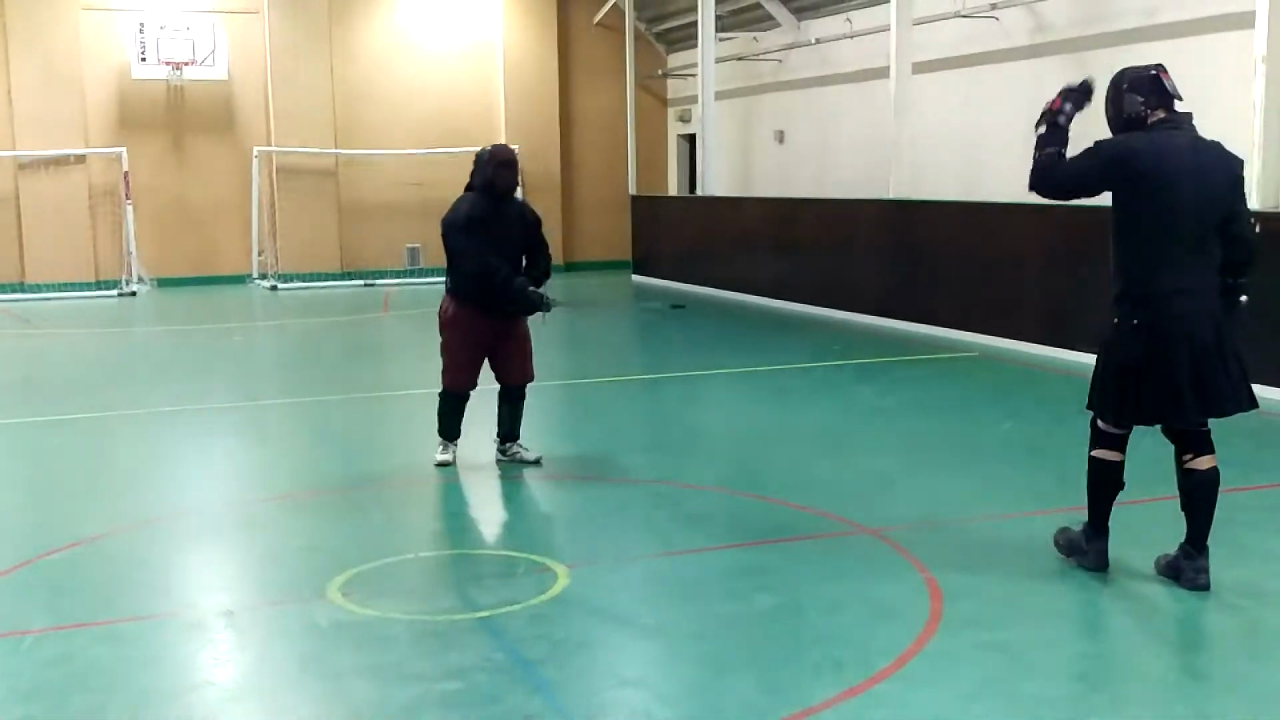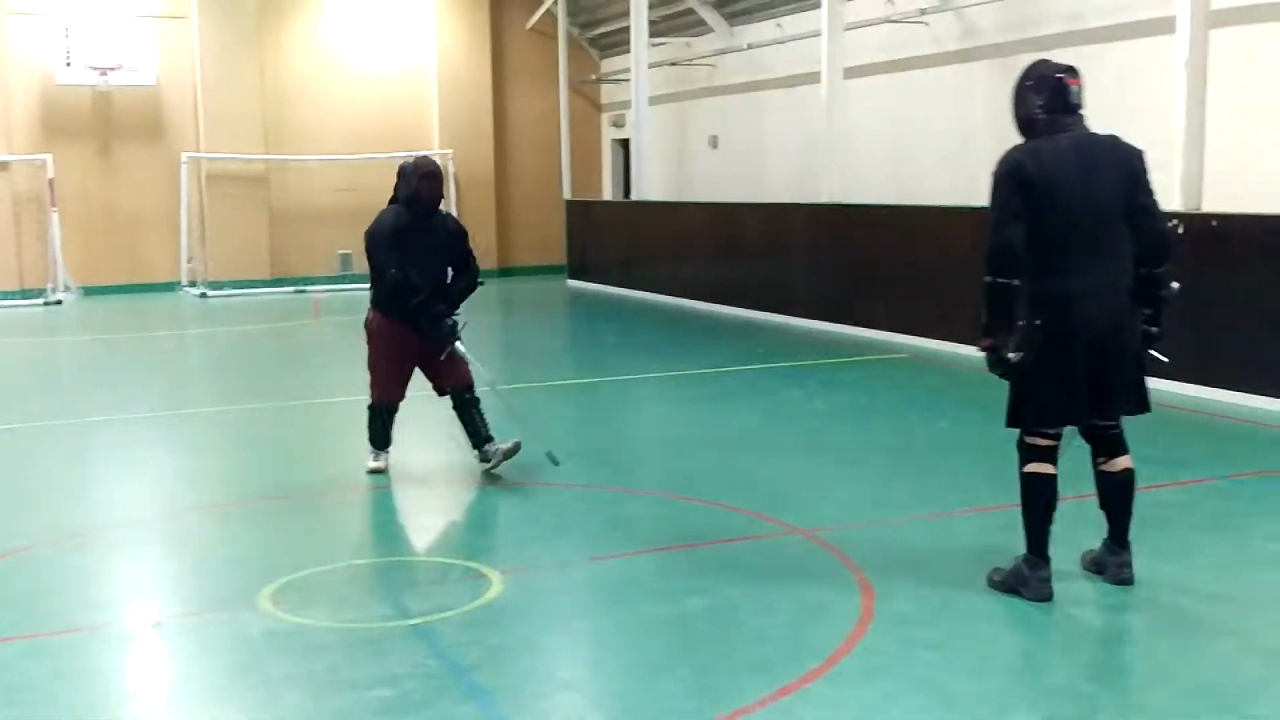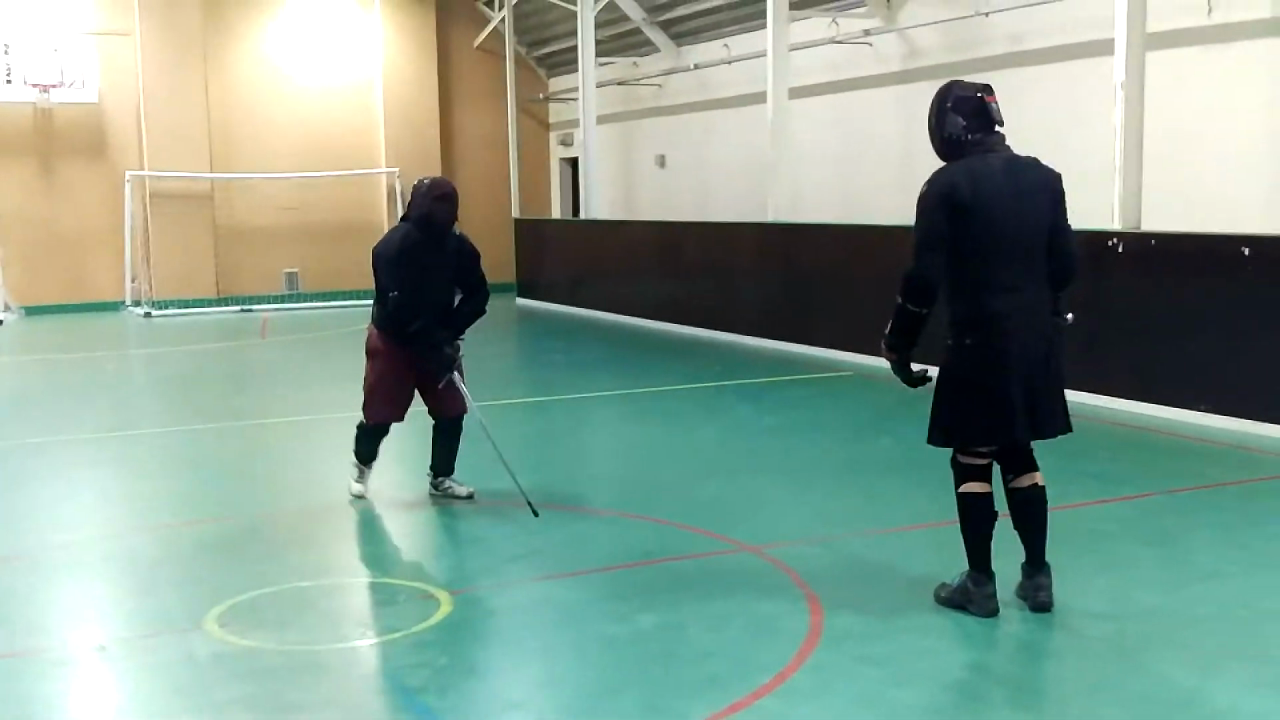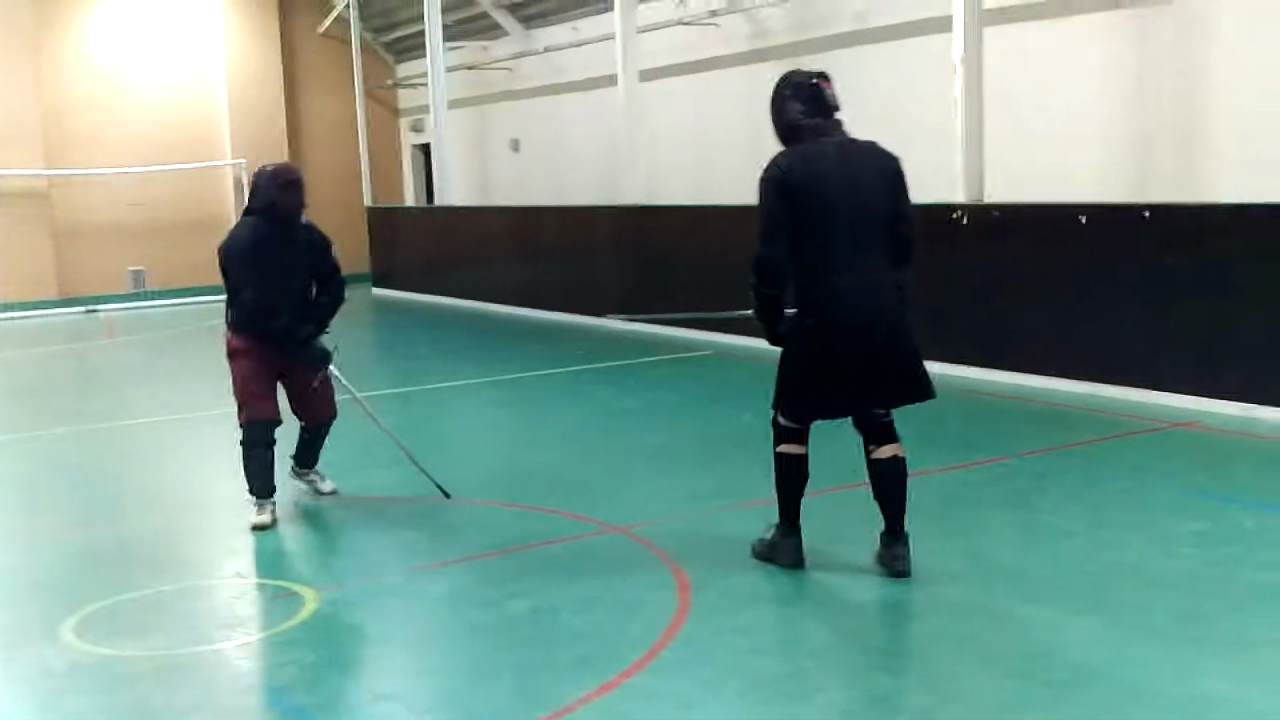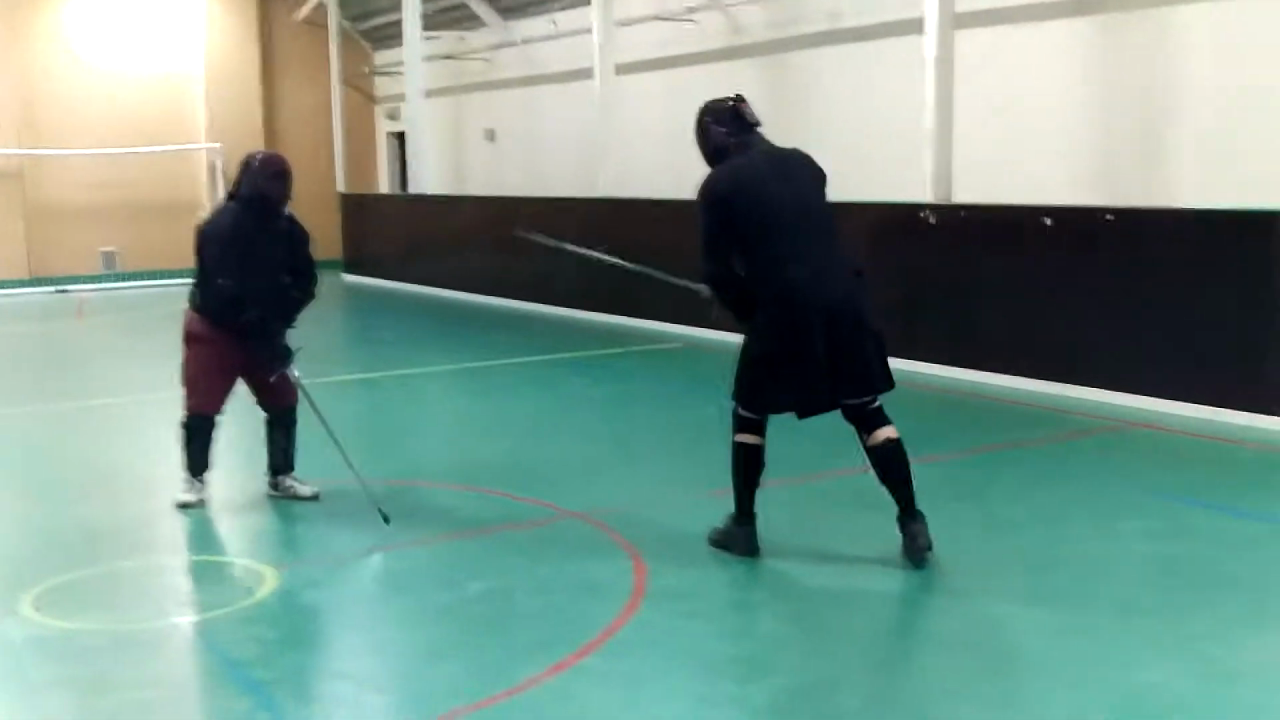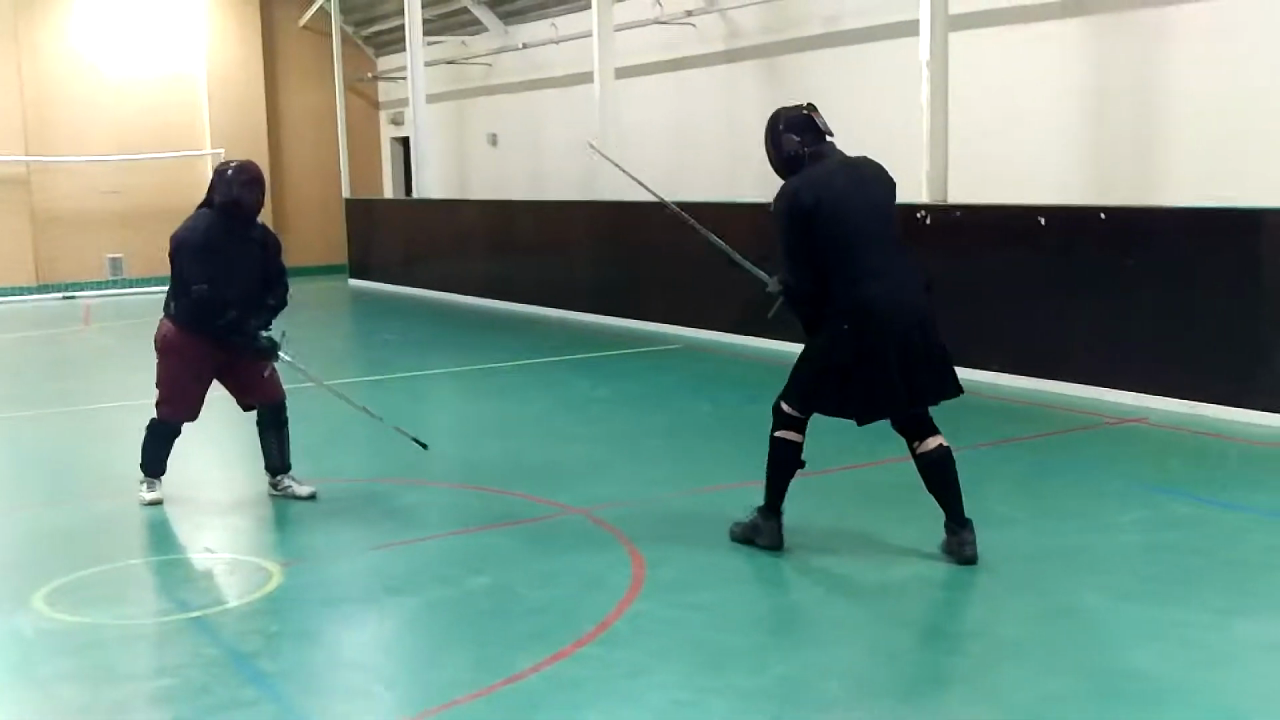
dt=0.5s
person 1, frame 1
left shoulder: (1130, 152)
right shoulder: (1223, 161)
left elbow: (1048, 181)
right elbow: (1240, 249)
left wrist: (1057, 116)
right wrist: (1220, 309)
left hip: (1146, 319)
right hip: (1203, 320)
left knee: (1110, 427)
right knee: (1193, 435)
left ankle: (1094, 539)
right ankle: (1194, 556)
person 1, frame 2
left shoulder: (1021, 163)
right shoulder: (1123, 156)
left elbow: (1005, 254)
right elbow: (1154, 243)
left wrist: (996, 333)
right wrist: (1149, 312)
left hip: (1055, 322)
right hip: (1114, 319)
left knee: (1038, 442)
right knee: (1107, 433)
left ankle: (1036, 566)
right ankle: (1117, 554)
person 1, frame 3
left shoulder: (948, 184)
right shoulder: (1042, 178)
left elbow: (925, 276)
right elbow: (1063, 265)
left wrist: (898, 343)
left hip: (980, 340)
right hip: (1035, 338)
left knee: (972, 462)
right knee: (1020, 456)
left ankle: (980, 583)
right ankle: (1037, 574)
person 1, frame 4
left shoulder: (786, 170)
right shoulder: (882, 160)
left elbow: (772, 257)
right elbow: (904, 243)
left wrist: (771, 318)
left hip: (824, 317)
right hip: (883, 313)
left knee: (790, 425)
right knee: (878, 426)
left ankle: (788, 537)
right ankle: (896, 543)
person 1, frame 5
left shoulder: (720, 185)
right shoulder: (803, 164)
left elbow: (719, 271)
left wrist: (751, 310)
left hip: (785, 310)
right hip: (840, 300)
left knee: (750, 415)
right knee: (866, 412)
left ankle: (743, 526)
right ankle: (913, 523)
person 1, frame 6
left shoulder: (796, 193)
right shoulder: (873, 172)
left elbow: (801, 281)
left wrist: (818, 327)
left hip: (858, 320)
right hip: (909, 311)
left knee: (791, 411)
right knee: (916, 421)
left ankle: (768, 519)
right ankle: (958, 530)
person 2, frame 1
left shoulder: (521, 212)
right shoulder: (463, 214)
left elbow: (539, 256)
right elbow: (477, 265)
left wrist: (529, 287)
right wrist: (519, 289)
left hip: (509, 311)
right hip: (466, 309)
left knee: (516, 381)
right knee: (457, 383)
left ankle: (508, 443)
right ankle: (447, 442)
person 2, frame 2
left shoulder: (447, 224)
right shoulder: (387, 227)
left elbow: (467, 272)
right elbow: (394, 281)
left wrist: (445, 308)
right wrist: (431, 314)
left hip: (435, 321)
right hip: (392, 322)
left knee: (462, 385)
right knee: (386, 394)
left ankle: (486, 448)
right ankle: (378, 449)
person 2, frame 3
left shoulder: (459, 246)
right shoulder: (394, 245)
left elbow: (476, 296)
right elbow: (394, 303)
left wrist: (449, 334)
right wrist: (429, 342)
left hip: (438, 341)
right hip: (393, 341)
left knee: (452, 412)
right knee: (379, 414)
left ankle: (441, 477)
right ankle: (362, 468)
person 2, frame 4
left shoulder: (308, 236)
right shoulder: (243, 241)
left elbow: (333, 286)
right elbow: (253, 304)
left wrist: (311, 328)
right wrist: (296, 339)
left hip: (298, 341)
right hip: (253, 342)
left knee: (321, 411)
right knee: (259, 421)
left ankle: (304, 467)
right ankle: (264, 500)
person 2, frame 5
left shoulder: (287, 228)
right shoulder: (223, 226)
left elbow: (304, 281)
right elbow: (227, 291)
left wrist: (277, 323)
right wrist: (264, 334)
left hip: (261, 331)
right hip: (214, 328)
left knee: (283, 403)
right knee: (202, 408)
left ankle: (281, 477)
right ankle: (195, 478)
person 2, frame 6
left shoulder: (260, 236)
right shoulder: (197, 233)
left elbow: (277, 287)
right elbow: (204, 298)
left wrist: (258, 327)
right wrist: (249, 332)
left hip: (238, 337)
right hip: (188, 335)
left knee: (272, 401)
right knee: (172, 413)
left ankle: (279, 476)
right ankle: (151, 478)
